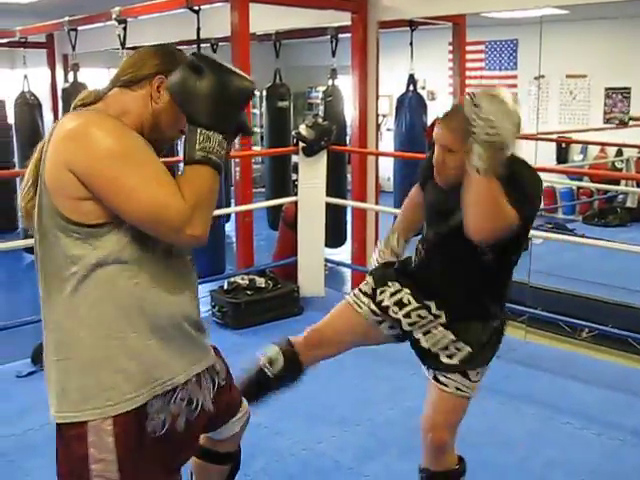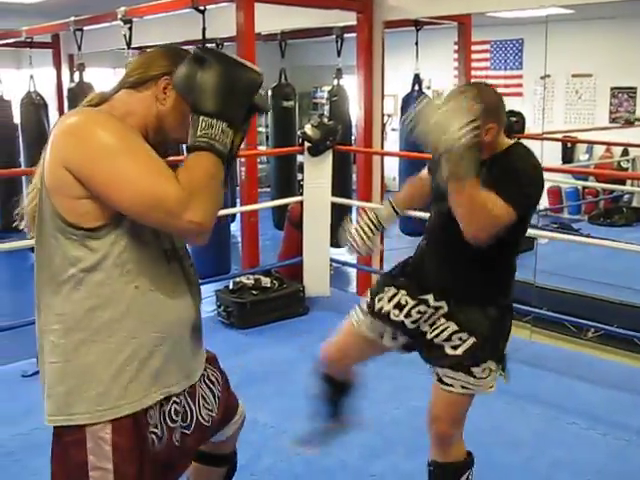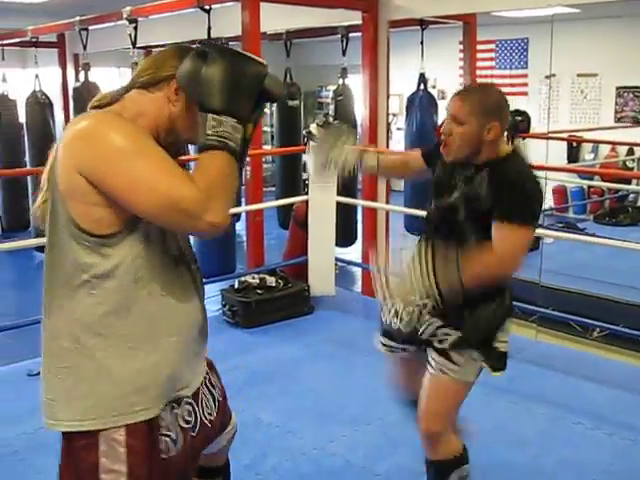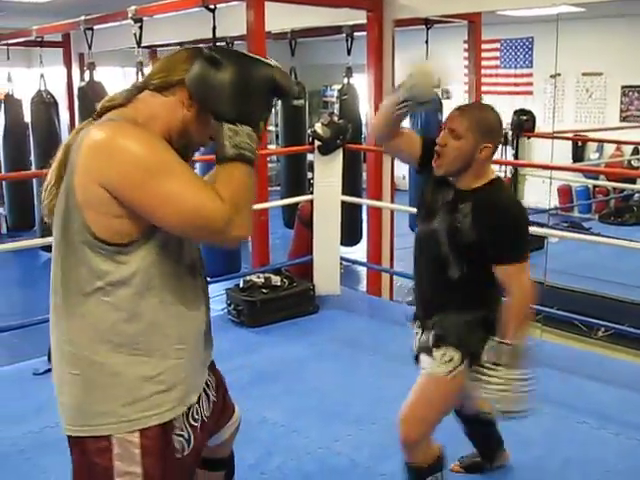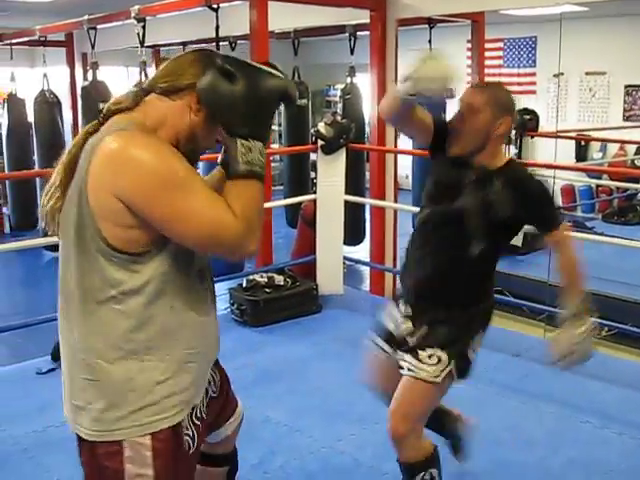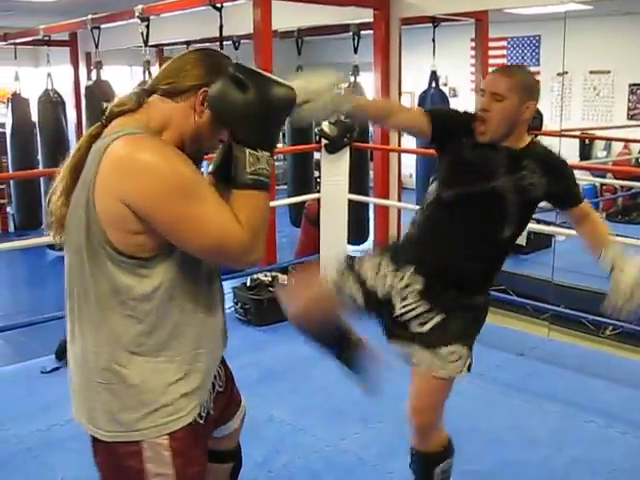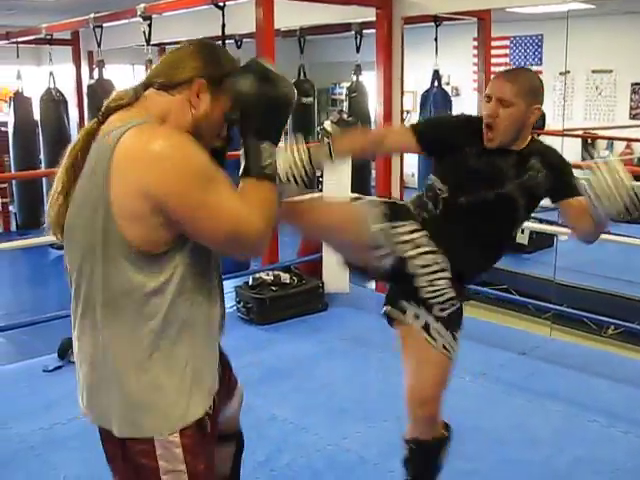
dt=0.1s
person 1, frame 1
left shoulder: (112, 140)
right shoulder: (89, 133)
left elbow: (169, 209)
right elbow: (189, 225)
left wrist: (211, 135)
right wrist: (207, 130)
right hip: (115, 376)
left knee: (228, 423)
person 1, frame 2
left shoulder: (124, 143)
right shoulder: (88, 131)
left elbow: (180, 201)
right elbow: (190, 216)
left wrist: (227, 132)
right wrist: (212, 119)
right hip: (109, 383)
left knee: (221, 429)
person 1, frame 3
left shoulder: (131, 143)
right shoulder: (99, 134)
left elbow: (190, 201)
right elbow: (208, 215)
left wrist: (237, 123)
right wrist: (223, 117)
right hip: (119, 392)
left knee: (214, 443)
person 1, frame 4
left shoulder: (129, 139)
right shoulder: (117, 145)
left elbow: (201, 202)
right elbow: (229, 225)
left wrist: (246, 122)
right wrist: (237, 124)
right hip: (125, 394)
left knee: (219, 434)
person 1, frame 5
left shoulder: (135, 144)
right shoulder: (132, 154)
left elbow: (202, 206)
right elbow: (238, 239)
left wrist: (245, 142)
right wrist: (246, 137)
right hip: (134, 397)
left knee: (222, 431)
person 1, frame 6
left shoulder: (120, 141)
right shoulder: (144, 160)
left elbow: (202, 209)
right elbow: (241, 247)
left wrist: (232, 157)
right wrist: (255, 146)
right hip: (141, 391)
left knee: (226, 430)
person 1, frame 7
left shoulder: (117, 133)
right shoulder: (159, 151)
right elbow: (251, 236)
left wrist: (231, 143)
right wrist: (262, 138)
right hip: (149, 386)
left knee: (225, 418)
person 2, frame 1
left shoulder: (520, 181)
right shoulder: (439, 165)
left elbow: (483, 230)
left wrist: (485, 157)
right wrist: (392, 242)
left hip: (468, 319)
right hip: (411, 285)
left knee: (438, 437)
right knee: (314, 343)
person 2, frame 2
left shoulder: (519, 169)
right shoulder: (453, 153)
left elbow: (479, 229)
left wrist: (456, 165)
right wrist: (378, 217)
left hip: (472, 309)
right hip: (417, 284)
left knee: (443, 428)
right knee: (334, 357)
right ankle: (334, 415)
person 2, frame 3
left shoulder: (516, 181)
right shoulder: (450, 153)
left elbow: (506, 259)
right elbow: (405, 163)
left wrist: (438, 275)
right wrist: (356, 157)
left hip: (470, 310)
right hip: (417, 294)
left knee: (434, 426)
right knee: (410, 386)
right ankle: (450, 439)
person 2, frame 4
left shoulder: (499, 210)
right shoulder: (436, 162)
left elbow: (520, 293)
right elbow: (381, 133)
left wrist: (505, 359)
right wrist: (401, 100)
left hip: (468, 325)
right hip: (433, 314)
left knee: (411, 430)
right knee: (453, 394)
person 2, frame 5
left shoulder: (523, 189)
right shoulder: (449, 144)
left elbow: (562, 247)
right elbow: (391, 113)
left wrist: (578, 315)
right wrist: (410, 87)
left hip: (452, 318)
right hip: (409, 301)
left knee: (401, 428)
right knee: (383, 385)
right ankle: (449, 423)
person 2, frame 6
left shoulder: (547, 168)
right shoulder: (459, 128)
left elbow: (586, 220)
right elbow: (394, 116)
right wrist: (342, 101)
left hip: (458, 300)
right hip: (406, 265)
left knee: (424, 420)
right knee: (300, 304)
right ankle: (350, 348)
person 2, frame 7
left shoulder: (547, 165)
right shoulder: (456, 131)
left elbow: (584, 228)
right elbow: (381, 138)
left wrist: (604, 207)
right wrist: (315, 153)
left hip: (439, 282)
right hip: (405, 238)
left knee: (424, 409)
right knee: (302, 214)
